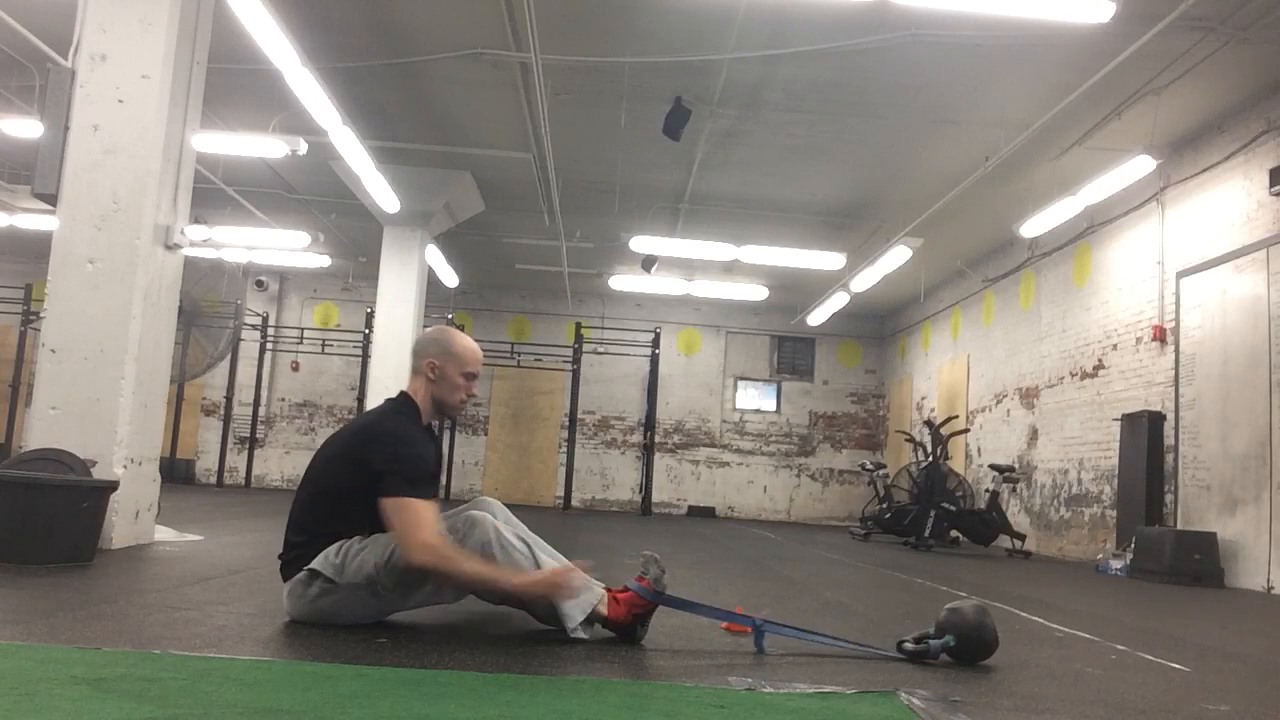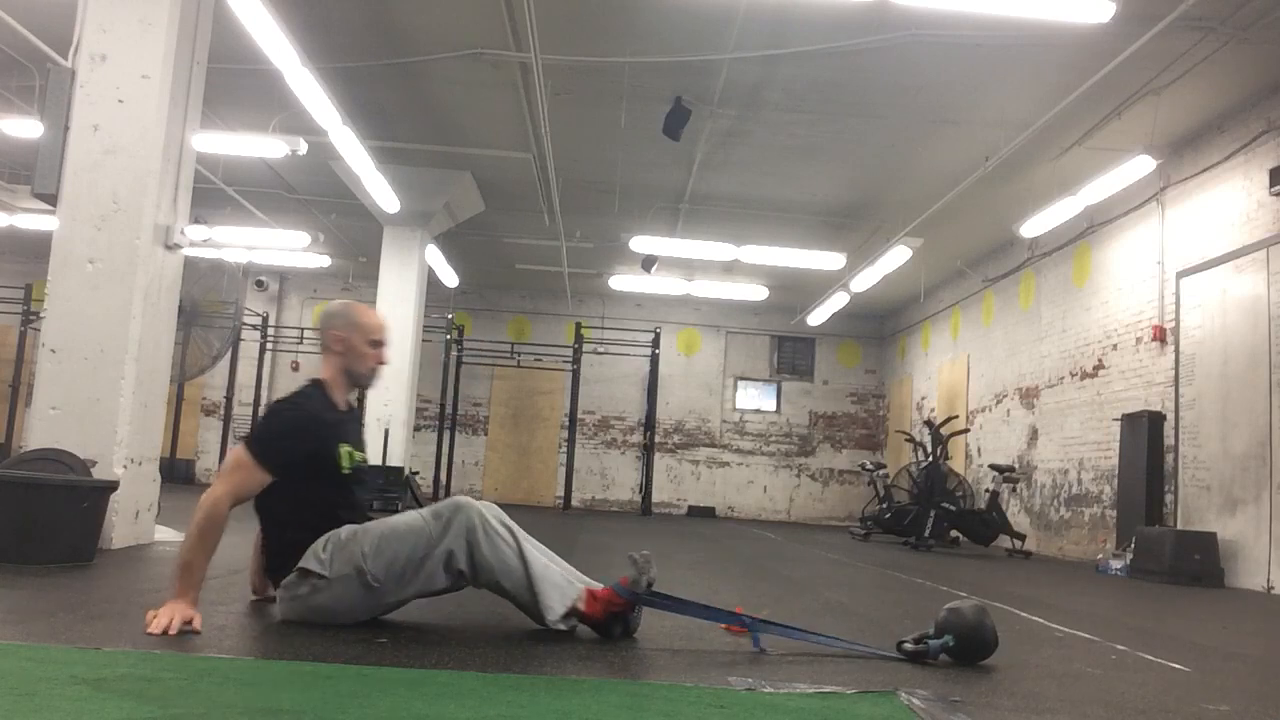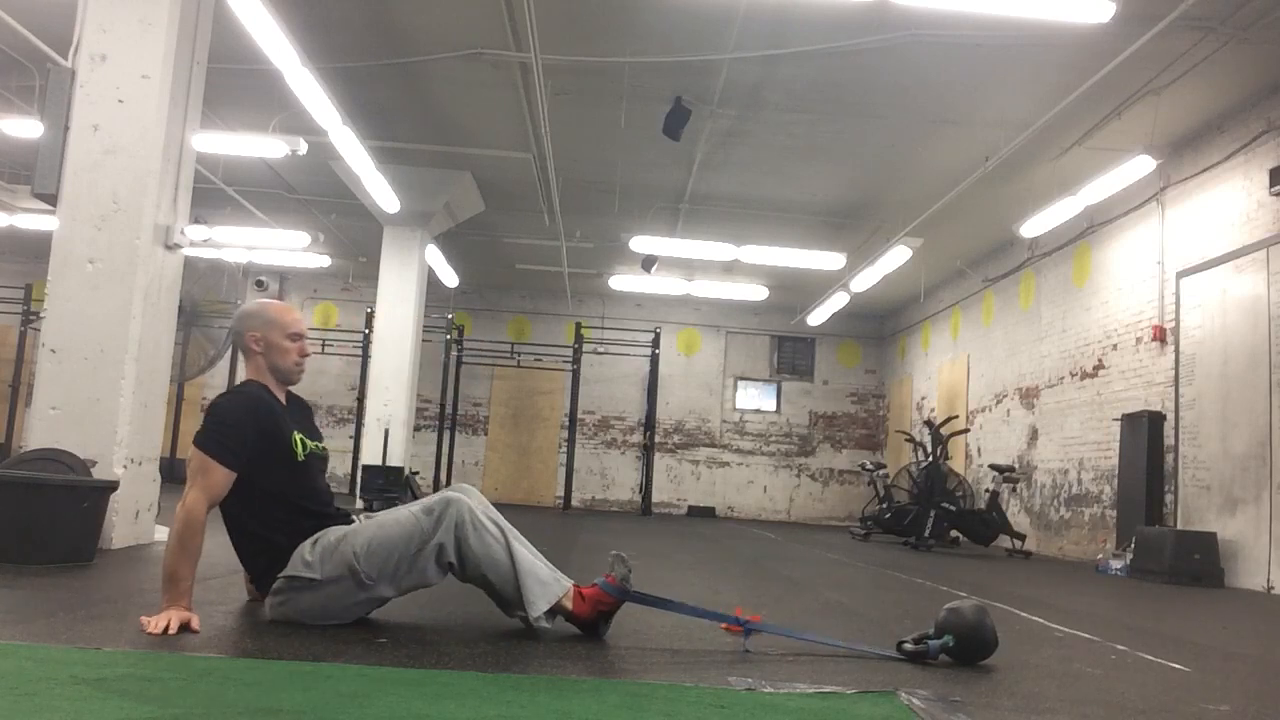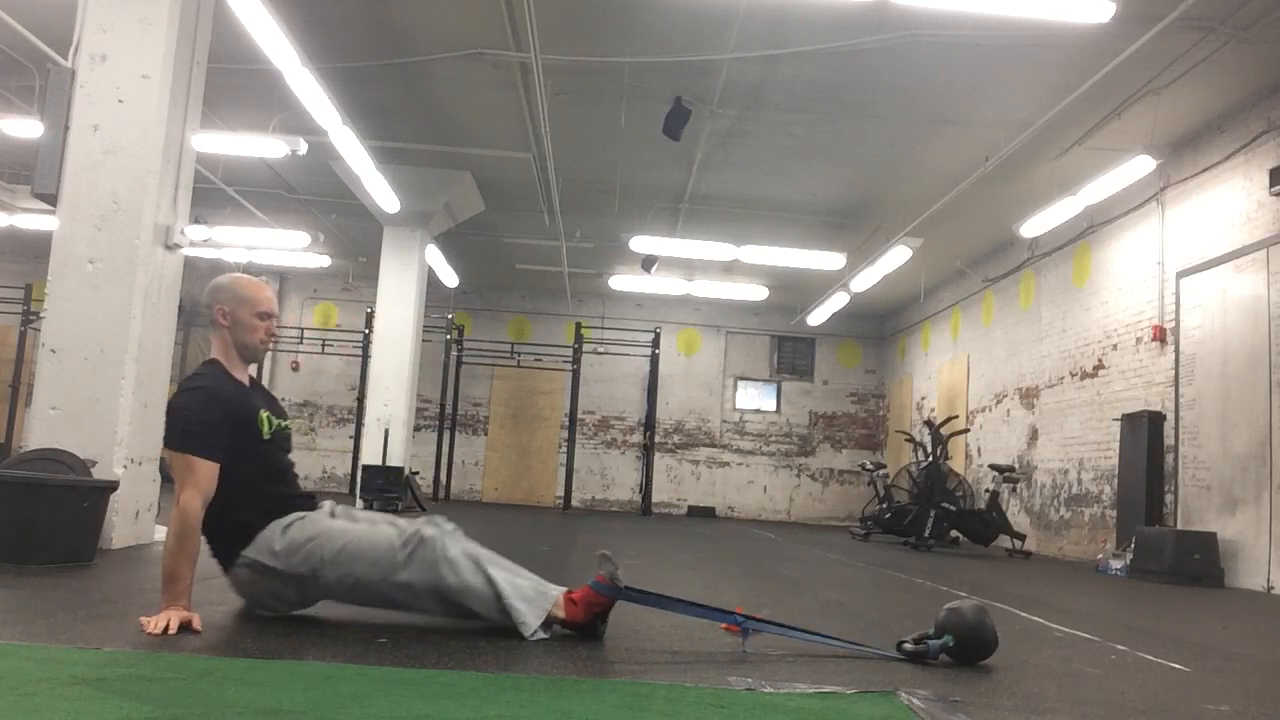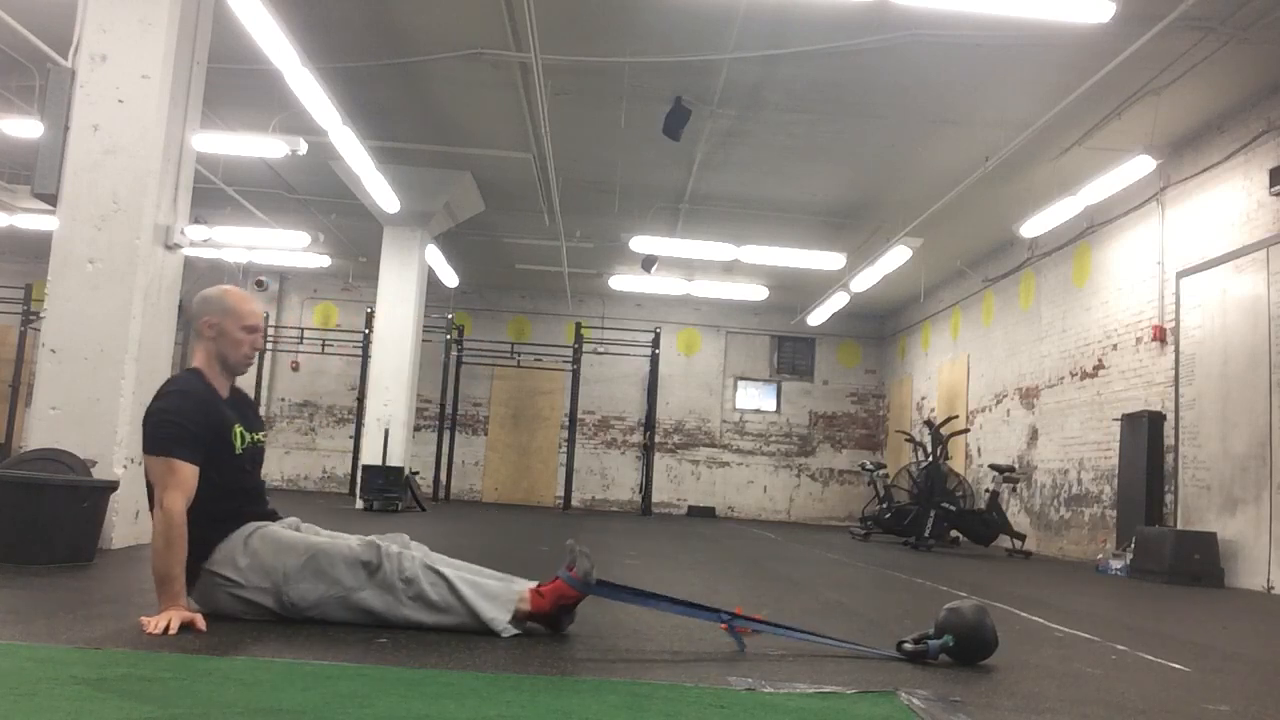
dt=0.4s
person 1, frame 1
left shoulder: (407, 426)
right shoulder: (398, 438)
right elbow: (422, 551)
right wrist: (520, 585)
left hip: (349, 570)
right hip: (319, 583)
left knee: (485, 514)
right knee: (477, 532)
left ankle: (595, 602)
right ankle: (605, 609)
person 1, frame 2
left shoulder: (343, 415)
right shoulder: (300, 415)
right elbow: (218, 498)
left wrist: (263, 581)
right wrist: (183, 597)
left hip: (339, 564)
right hip: (314, 579)
left knee: (473, 518)
right knee: (466, 517)
left ankle: (582, 598)
right ankle: (584, 605)
person 1, frame 3
left shoulder: (297, 410)
right shoulder: (240, 410)
right elbow: (195, 504)
left wrist: (261, 573)
right wrist: (177, 603)
left hip: (334, 552)
right hip: (301, 580)
left knee: (461, 500)
right knee: (454, 513)
left ankle: (561, 594)
right ankle: (574, 604)
person 1, frame 4
left shoulder: (252, 392)
right shoulder: (203, 397)
right elbow: (190, 502)
right wrist: (176, 603)
left hip: (309, 520)
right hip: (270, 550)
left knee: (431, 535)
right knee: (423, 550)
left ankle: (554, 603)
right ankle: (564, 610)
person 1, frame 5
left shoulder: (239, 404)
right shoulder: (180, 404)
right elbow: (172, 506)
right wrist: (173, 602)
left hip: (266, 534)
right hip: (227, 562)
left knee: (390, 552)
right knee: (375, 567)
left ankle: (529, 599)
right ankle: (532, 604)
